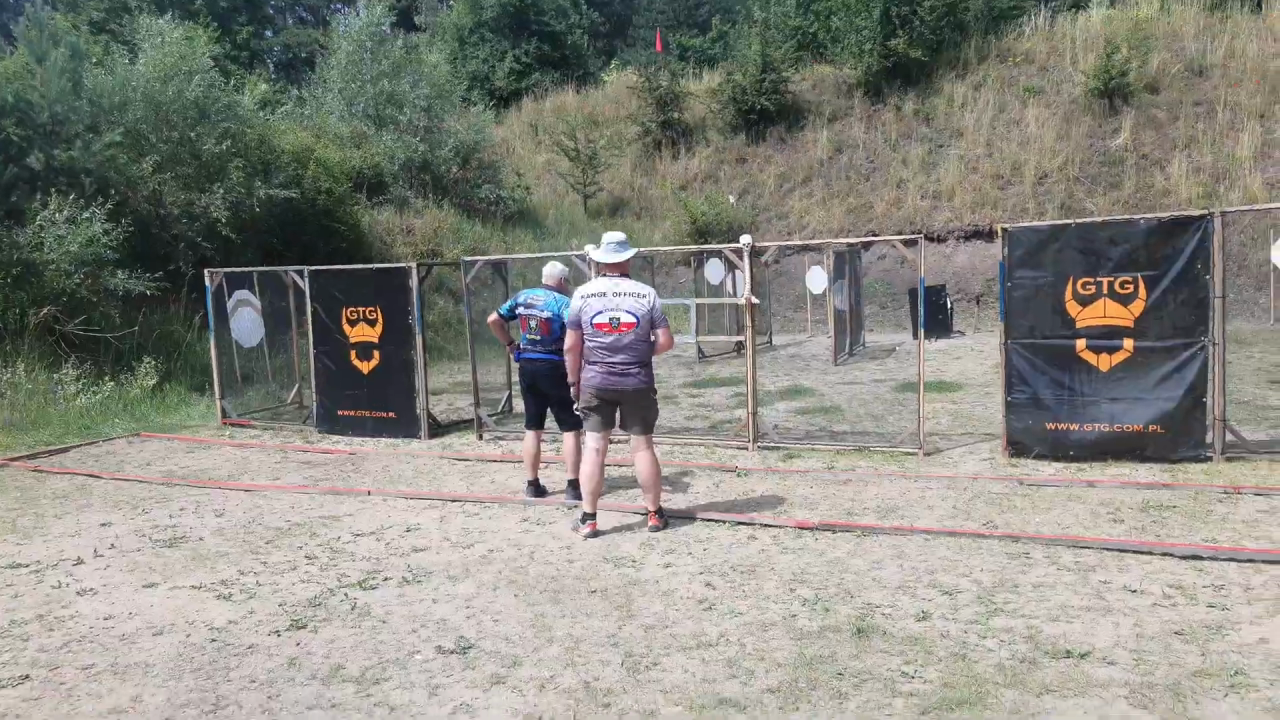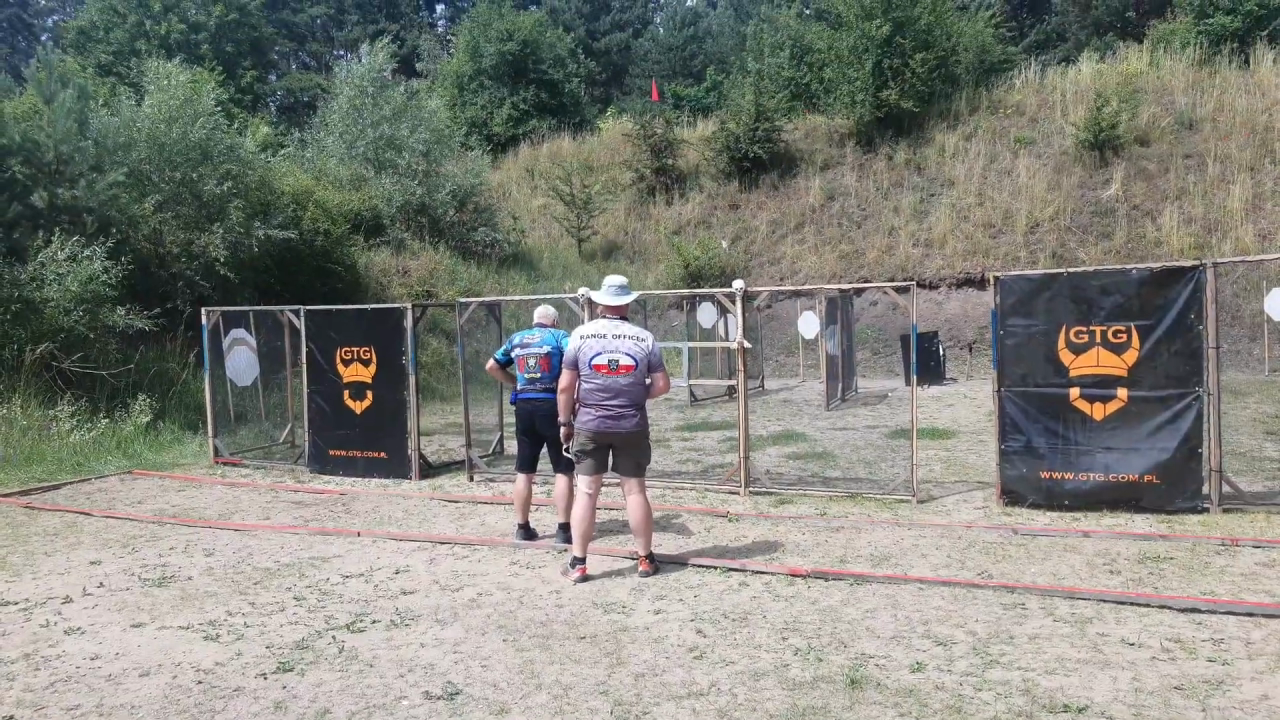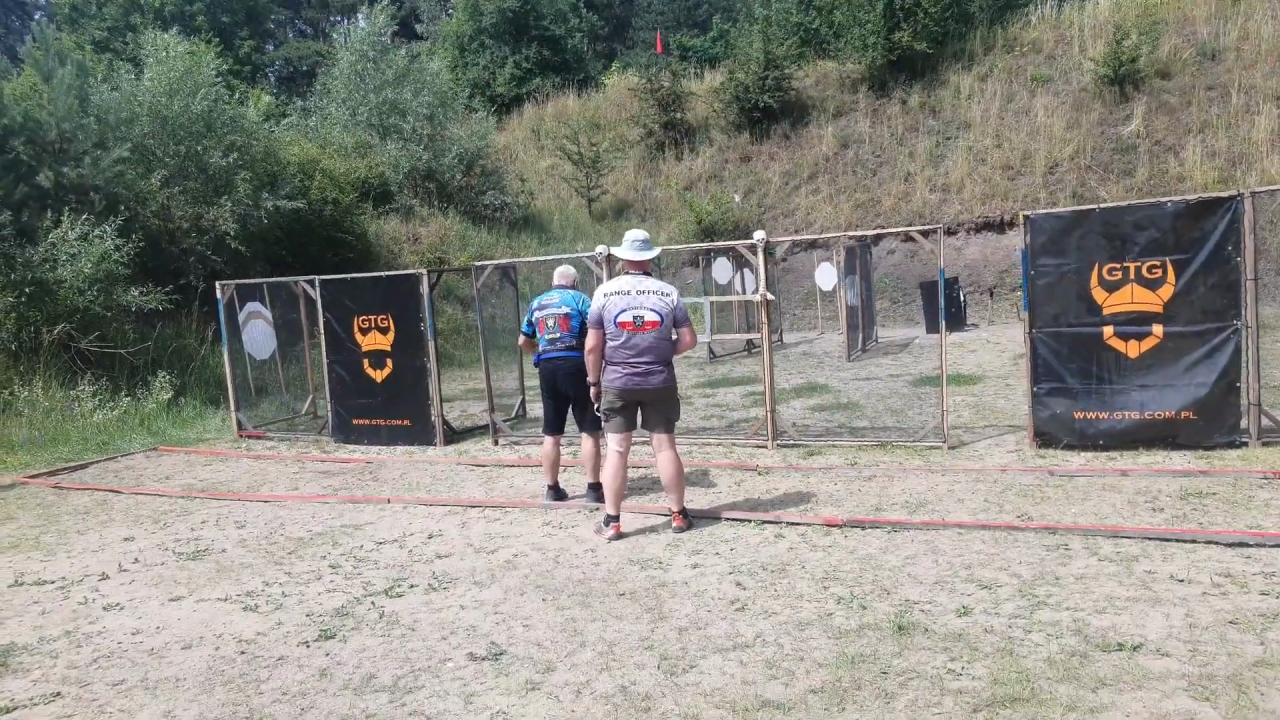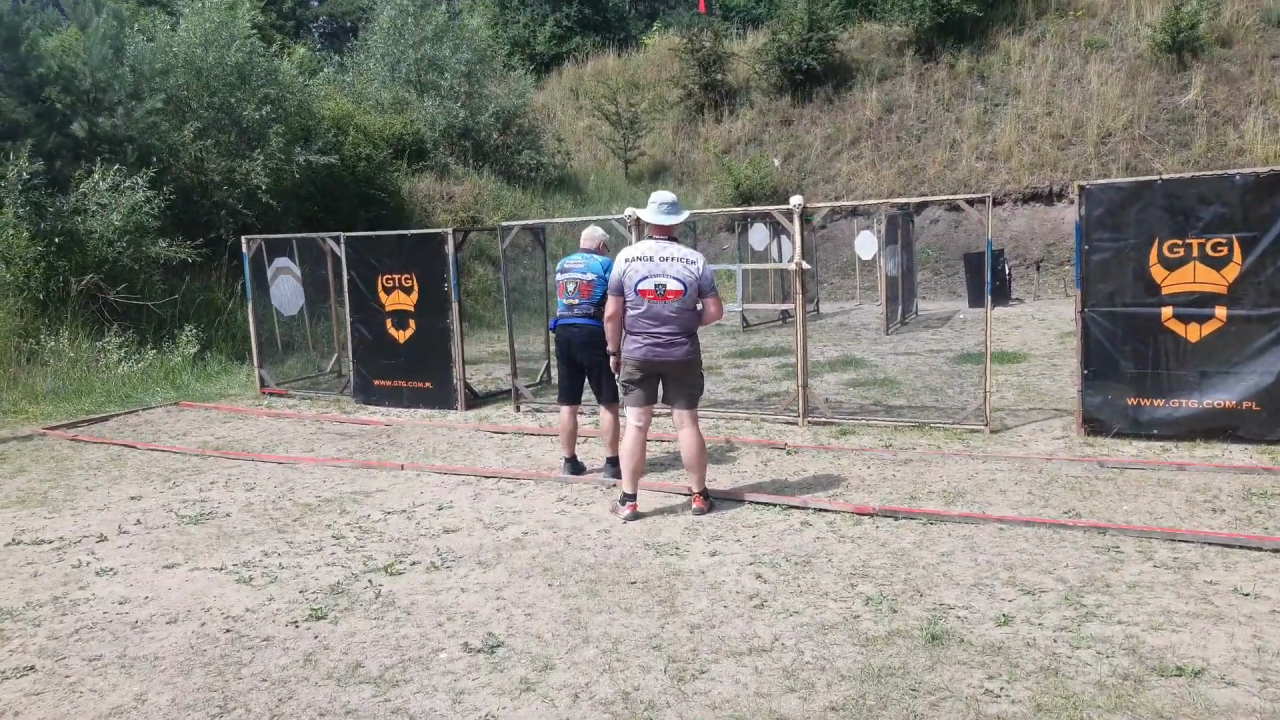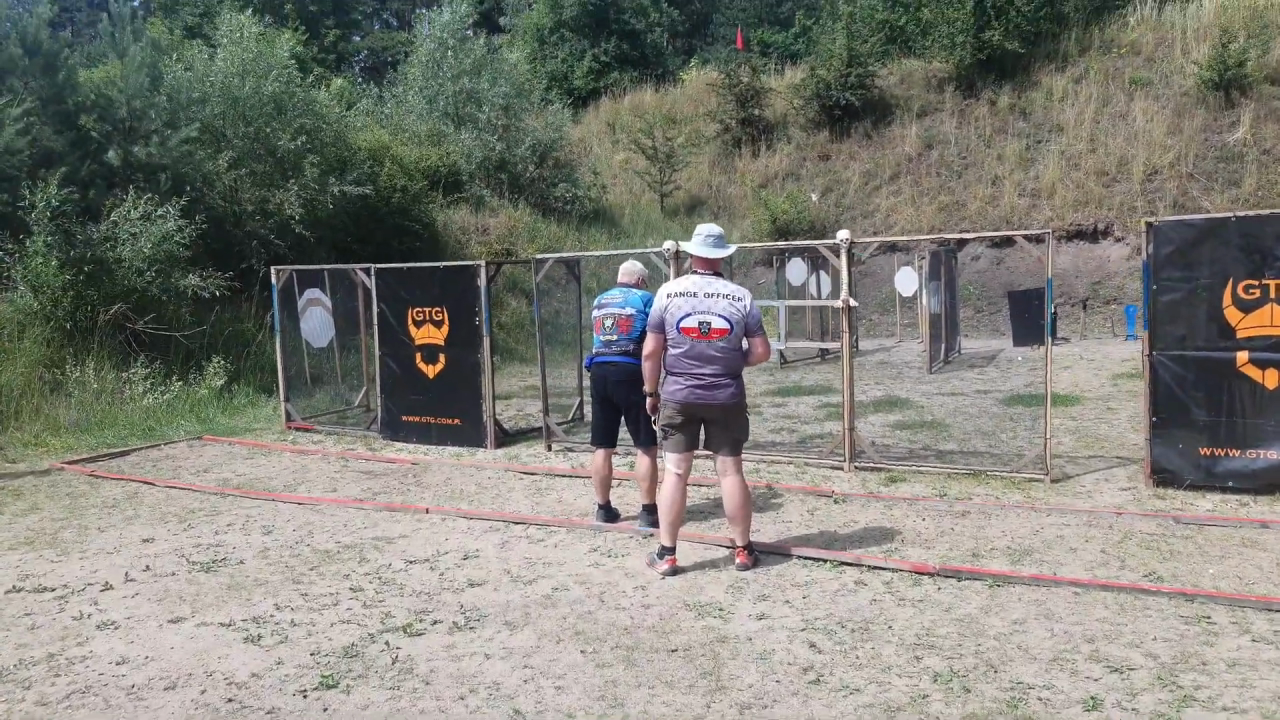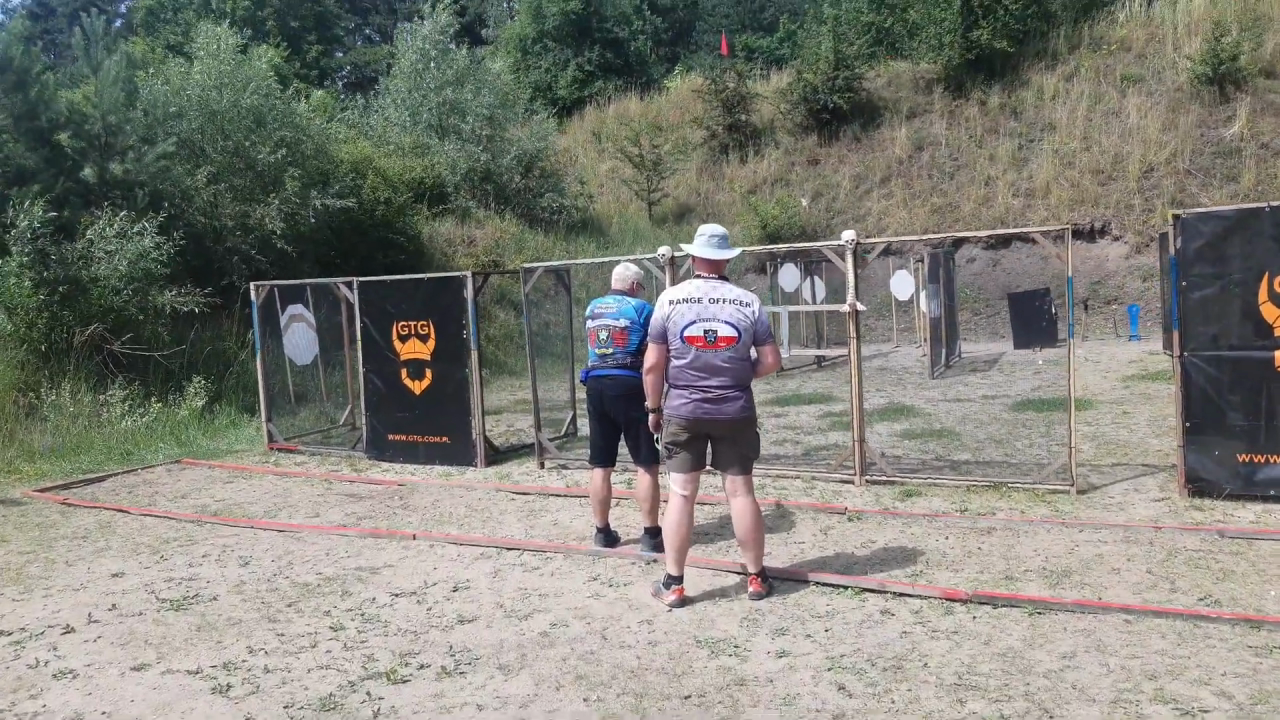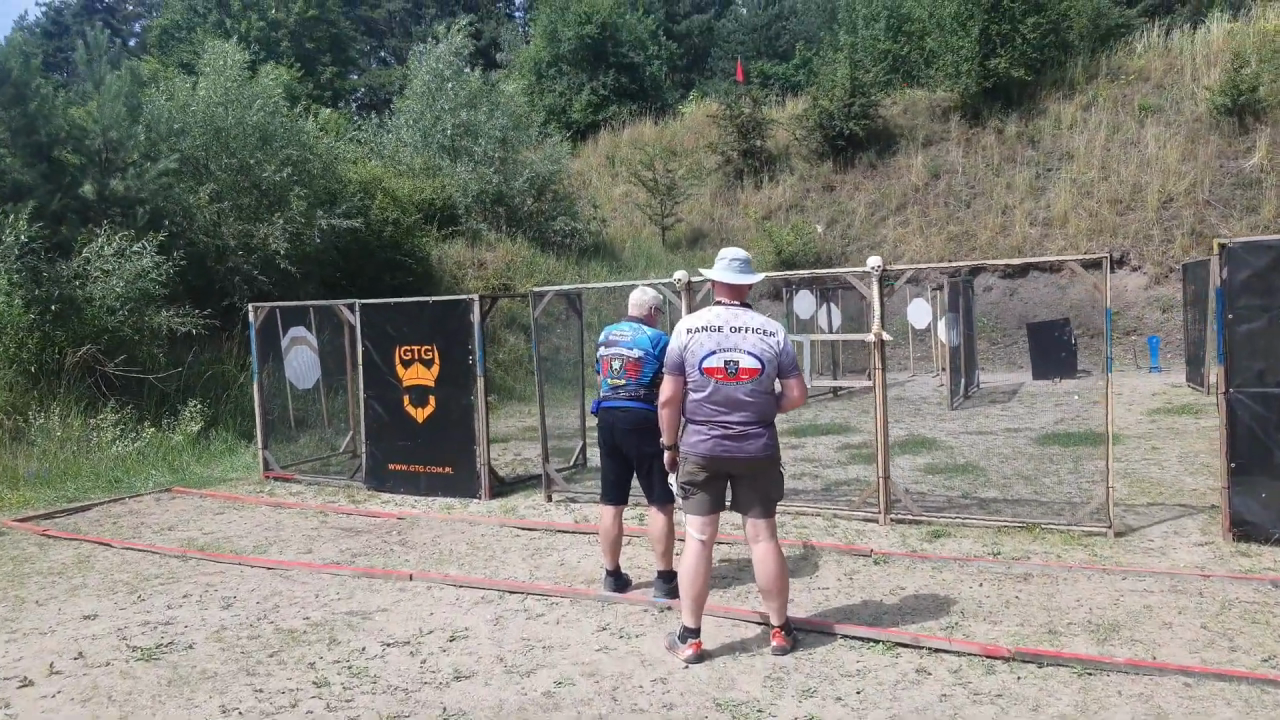
dt=0.7s
person 1, frame 1
left shoulder: (583, 294)
right shoulder: (646, 294)
left elbow: (571, 346)
right elbow: (665, 342)
left wrist: (574, 380)
left hip: (596, 382)
right hip: (637, 383)
left knee: (594, 448)
right knee: (642, 447)
left ankle: (588, 519)
right ankle: (655, 514)
person 1, frame 2
left shoulder: (581, 335)
right shoulder: (644, 338)
left elbow: (565, 387)
right elbow: (662, 385)
left wrist: (565, 421)
left hip: (589, 424)
right hip: (631, 426)
left knee: (586, 492)
right knee: (635, 491)
left ankle: (578, 563)
right ankle: (645, 560)
person 1, frame 3
left shoulder: (605, 292)
right shoulder: (668, 292)
left elbow: (592, 346)
right elbow: (688, 340)
left wrist: (594, 381)
left hip: (617, 382)
right hip: (659, 382)
left knee: (616, 449)
right knee: (665, 446)
left ankle: (611, 522)
right ankle: (678, 515)
person 1, frame 4
left shoulder: (626, 257)
right shoulder: (694, 260)
left elbow: (611, 314)
right elbow: (714, 311)
left wrist: (614, 351)
left hip: (637, 353)
right hip: (682, 354)
left knee: (635, 425)
right knee: (687, 424)
left ankle: (628, 500)
right ankle: (699, 496)
person 1, frame 5
left shoulder: (668, 292)
right shoulder: (741, 296)
left elbow: (651, 352)
right elbow: (761, 352)
left wrist: (651, 392)
left hip: (678, 395)
right hip: (726, 397)
left knee: (675, 472)
right knee: (731, 471)
left ankle: (666, 554)
right ankle: (743, 550)
person 1, frame 6
left shoulder: (670, 298)
right shoulder: (749, 302)
left elbow: (652, 364)
right elbow: (771, 361)
left wrist: (654, 408)
left hip: (682, 410)
right hip: (735, 411)
left knee: (680, 494)
right knee: (741, 491)
left ankle: (673, 584)
right ankle: (756, 578)
person 1, frame 7
left shoulder: (688, 327)
right shoulder: (772, 330)
left elbow: (669, 397)
right elbow: (797, 395)
left wrist: (669, 445)
left hip: (701, 448)
right hip: (757, 449)
left knee: (698, 538)
right knee: (763, 536)
person 2, frame 1
left shoulder: (521, 297)
right shoulder: (562, 302)
left elbow: (493, 320)
left wrist: (509, 343)
left hip: (527, 367)
right hip: (553, 368)
left knee: (532, 428)
right knee: (571, 428)
left ankle: (532, 485)
right ankle: (573, 487)
person 2, frame 2
left shoulder: (516, 339)
right shoulder: (558, 335)
left elbow: (492, 367)
left hip: (524, 407)
right hip: (552, 406)
left knee: (524, 471)
right knee: (563, 471)
left ankle: (523, 528)
right ankle: (563, 530)
person 2, frame 3
left shoulder: (536, 303)
right shoulder: (577, 298)
left elbow: (523, 342)
left hip: (547, 368)
right hip: (574, 366)
left knee: (551, 433)
right knee: (589, 431)
left ankle: (552, 488)
right ankle: (593, 489)
person 2, frame 4
left shoulder: (562, 265)
right shoulder: (604, 264)
left hip: (563, 334)
right hip: (592, 334)
left knee: (568, 404)
right knee: (608, 403)
left ankle: (570, 462)
right ankle: (612, 464)
person 2, frame 5
left shoulder: (599, 301)
right shoulder: (645, 298)
left hip: (599, 372)
right hip: (630, 373)
left knee: (602, 447)
right knee: (646, 446)
left ankle: (603, 508)
right ankle: (648, 512)
person 2, frame 6
left shoulder: (592, 308)
right shoulder: (641, 308)
left hip: (596, 387)
right hip: (629, 387)
left knee: (600, 466)
right knee: (647, 465)
left ankle: (603, 532)
right ankle: (651, 535)
person 2, frame 7
left shoulder: (605, 335)
right shoulder: (656, 339)
left hip: (608, 419)
right hip: (642, 421)
left knee: (611, 504)
right knee: (661, 504)
left ankle: (612, 575)
